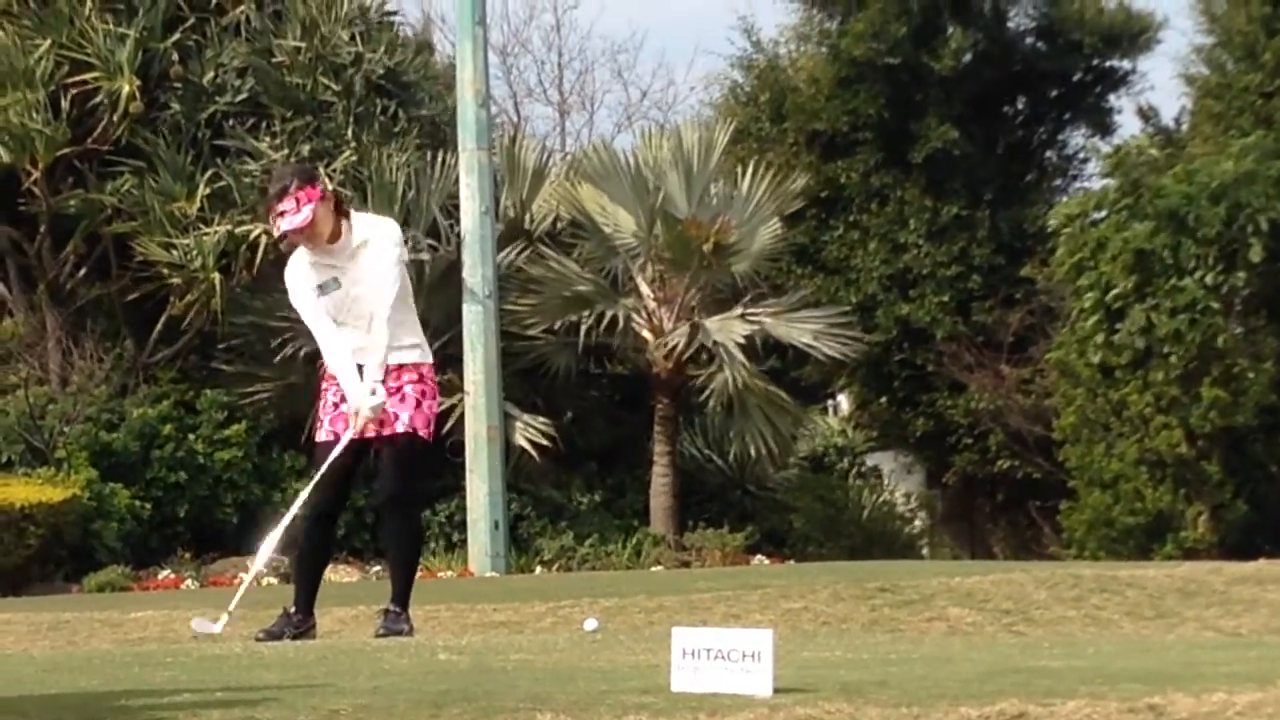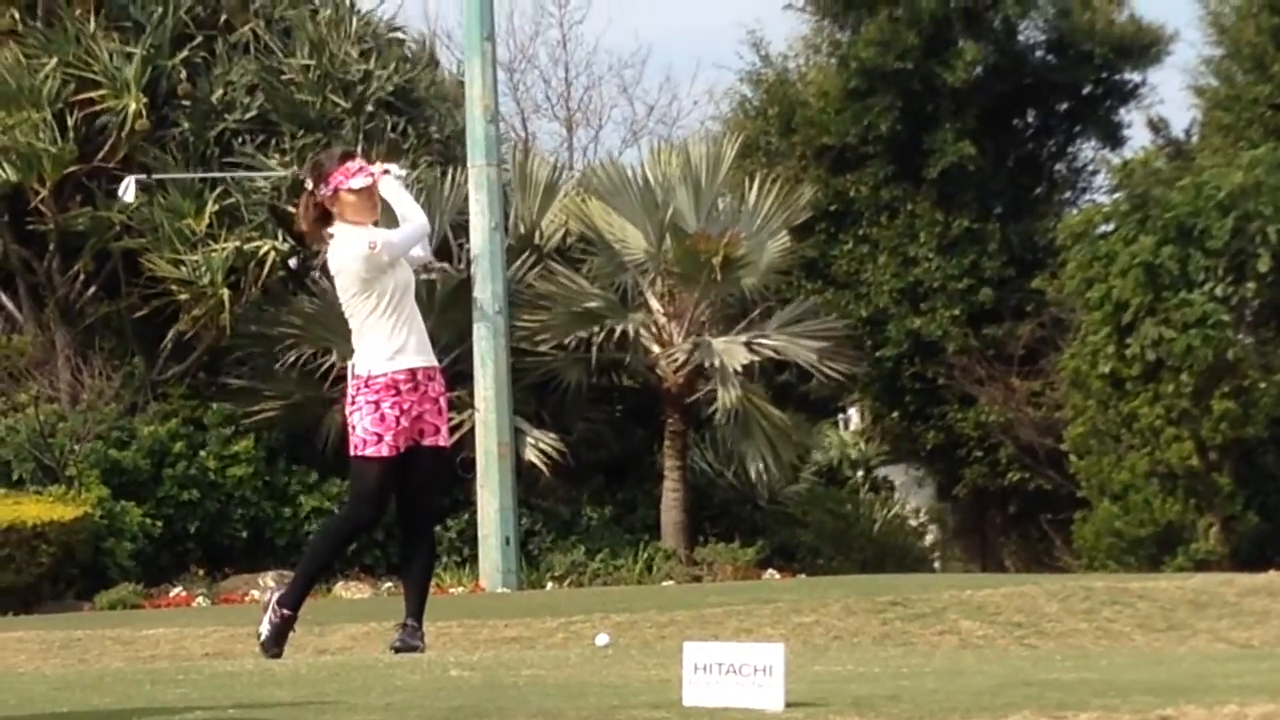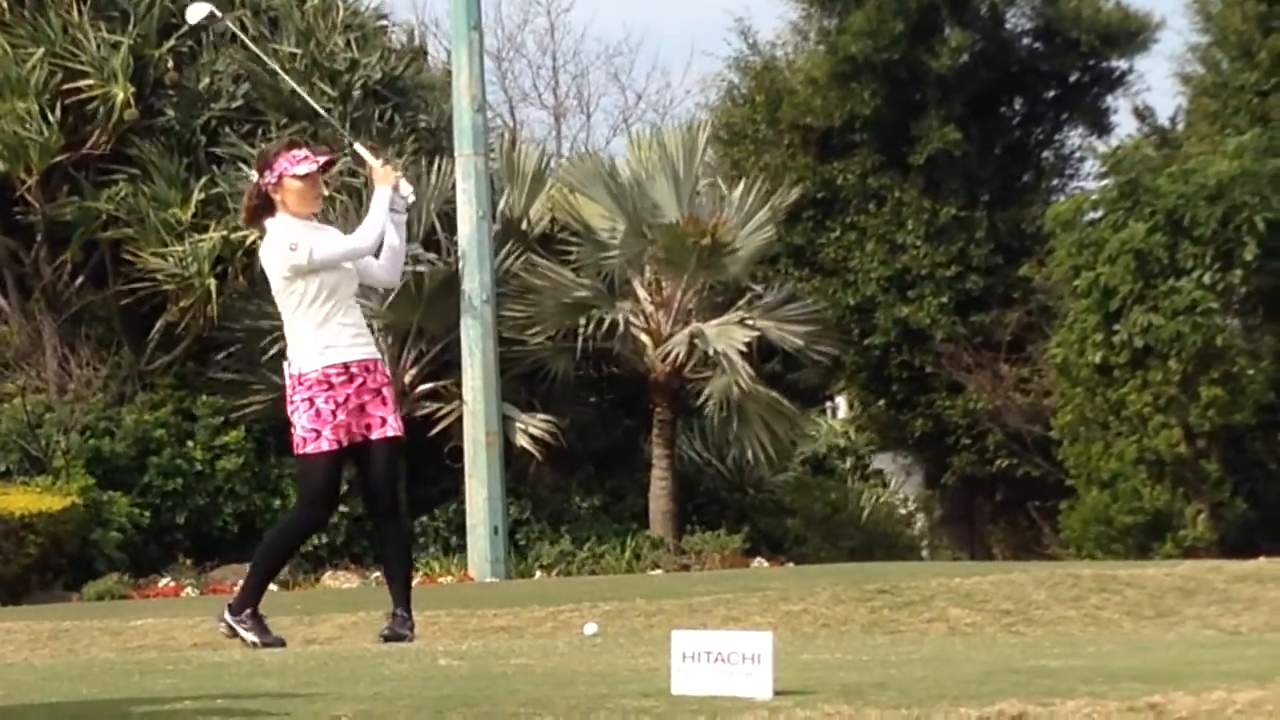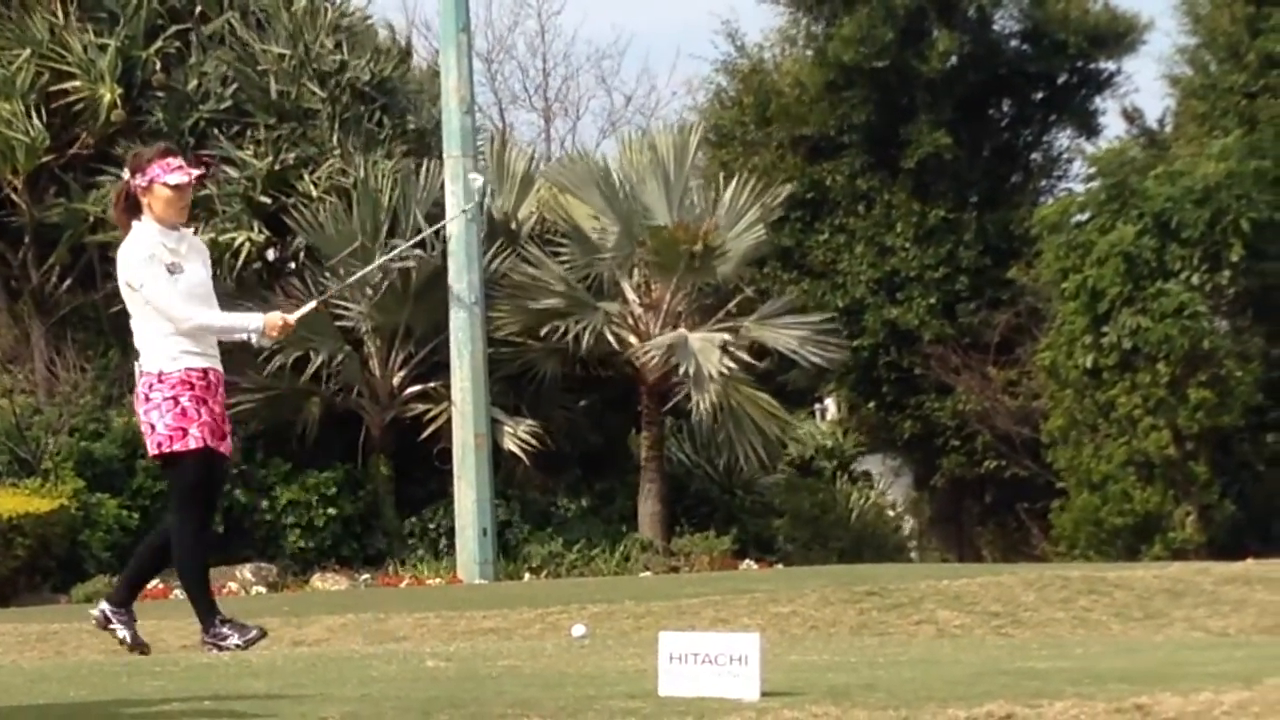
dt=0.7s
person 1, frame 1
left shoulder: (381, 233)
right shoulder: (299, 269)
left elbow: (384, 313)
right elbow: (331, 335)
left wrist: (377, 392)
right wrist: (356, 391)
left hip: (406, 374)
right hip: (344, 382)
left knee: (395, 494)
right knee: (325, 498)
left ankle: (397, 609)
right ankle: (299, 612)
person 1, frame 2
left shoulder: (365, 238)
right shoulder: (360, 247)
left elbow: (420, 252)
right elbow: (418, 228)
left wrist: (385, 180)
right wrist: (393, 183)
left hip: (422, 382)
right hip: (380, 388)
left knee: (420, 511)
right knee: (364, 509)
left ankle: (412, 622)
right ankle: (286, 602)
person 1, frame 3
left shoulder: (325, 235)
right shoulder: (281, 243)
left elbow: (385, 274)
right elbow: (358, 245)
left wrist: (395, 207)
right wrist: (381, 191)
left hip: (367, 373)
right hip: (316, 383)
left knee: (386, 499)
right knee: (315, 506)
left ankle: (401, 610)
right ankle: (241, 610)
person 1, frame 4
left shoulder: (193, 246)
right shoulder: (136, 251)
right elbow: (186, 318)
left wrist: (260, 326)
right wrist: (257, 324)
left hip: (206, 382)
right hip: (167, 386)
left knee: (195, 512)
right knee: (191, 507)
left ankle: (118, 604)
right ankle: (211, 623)
